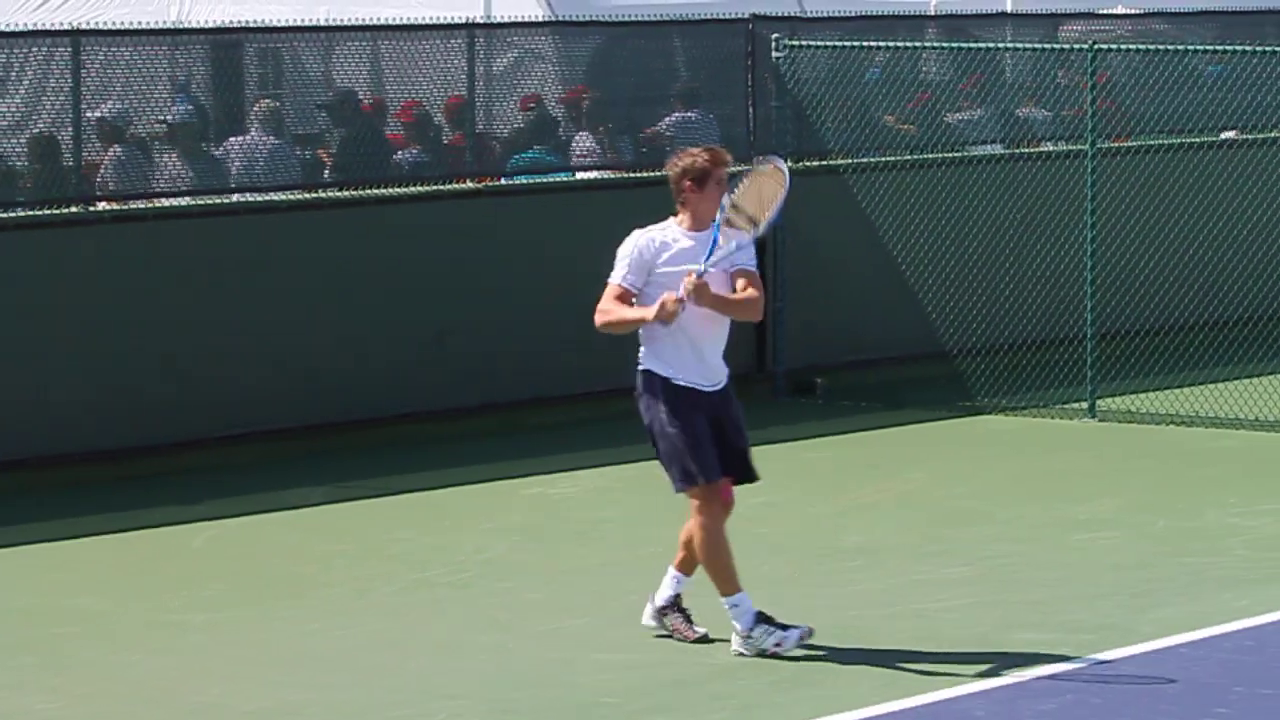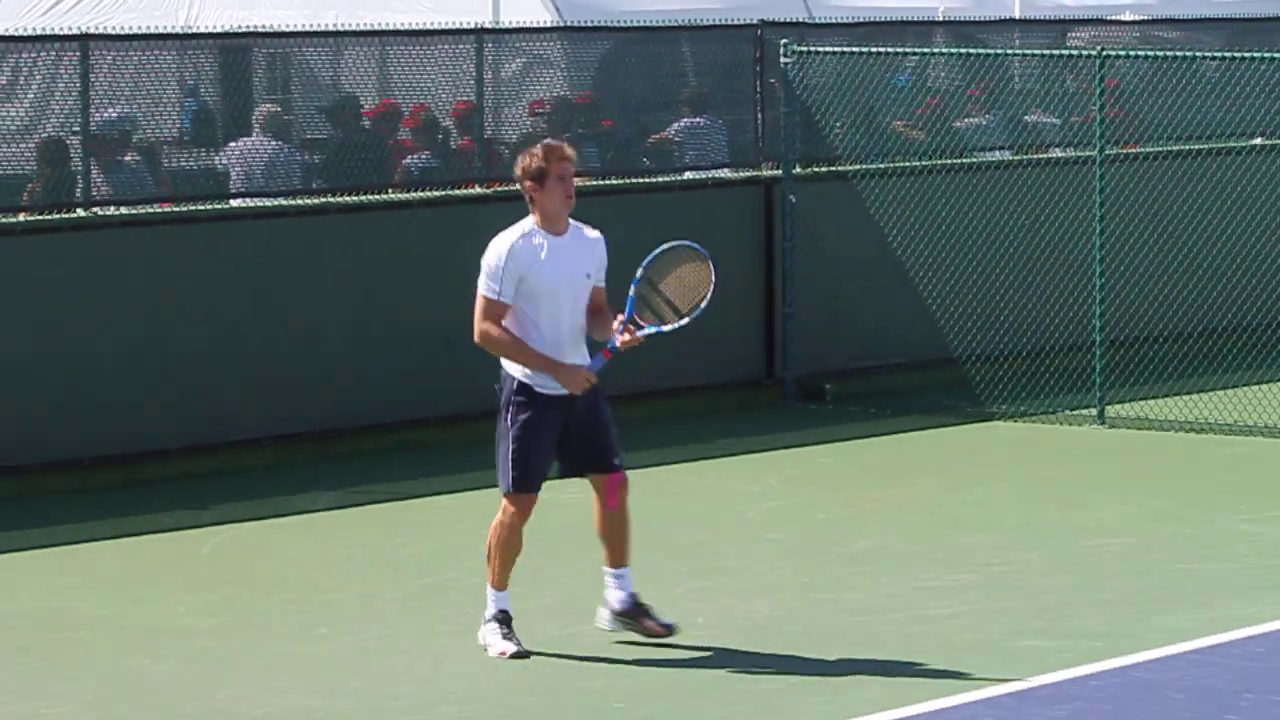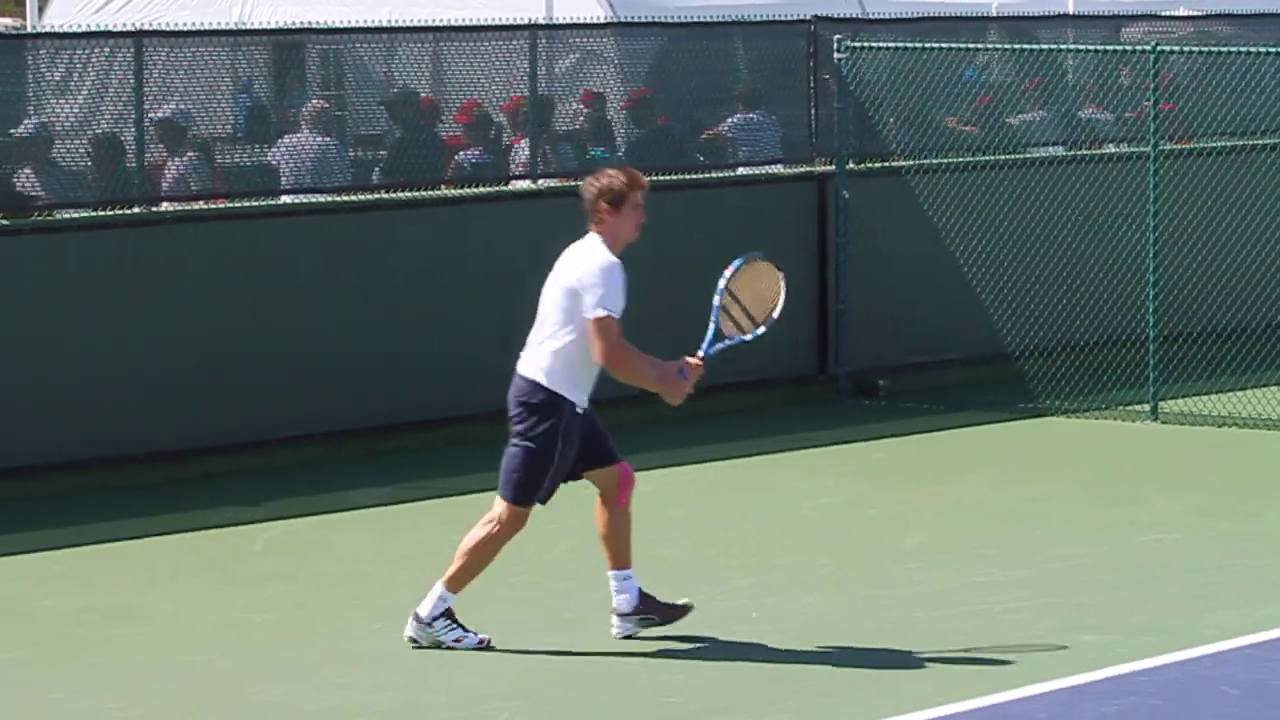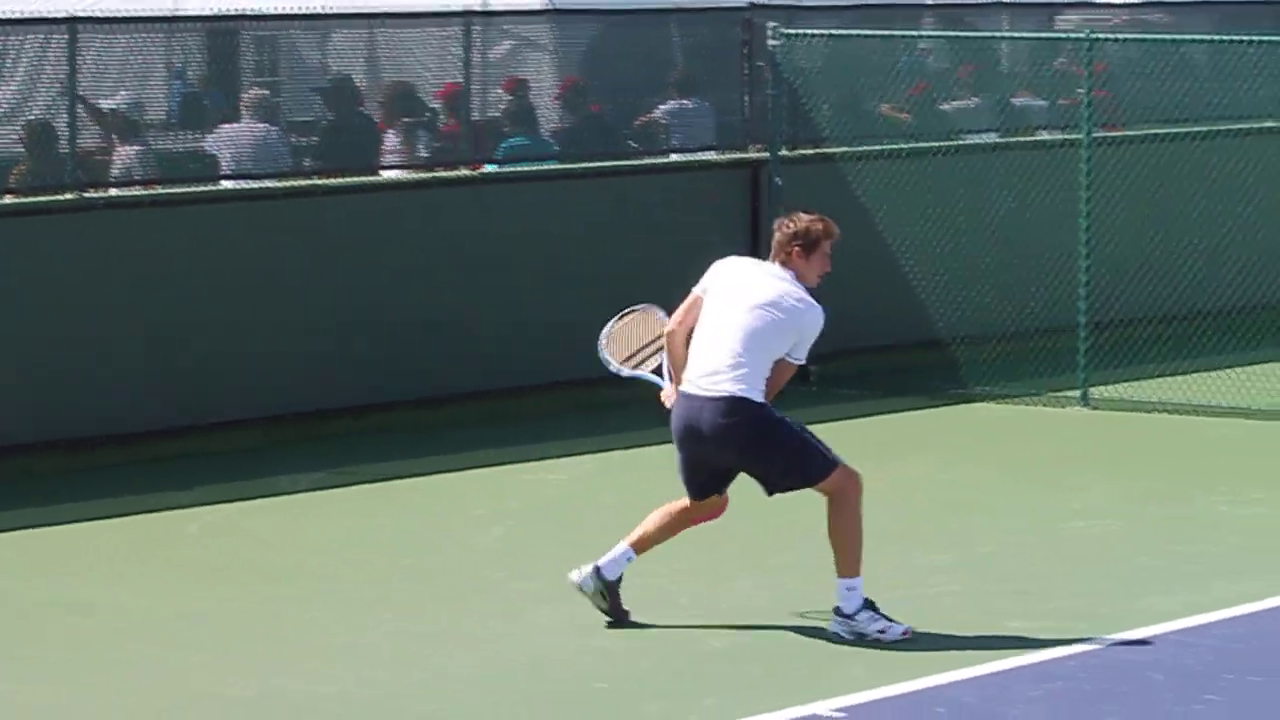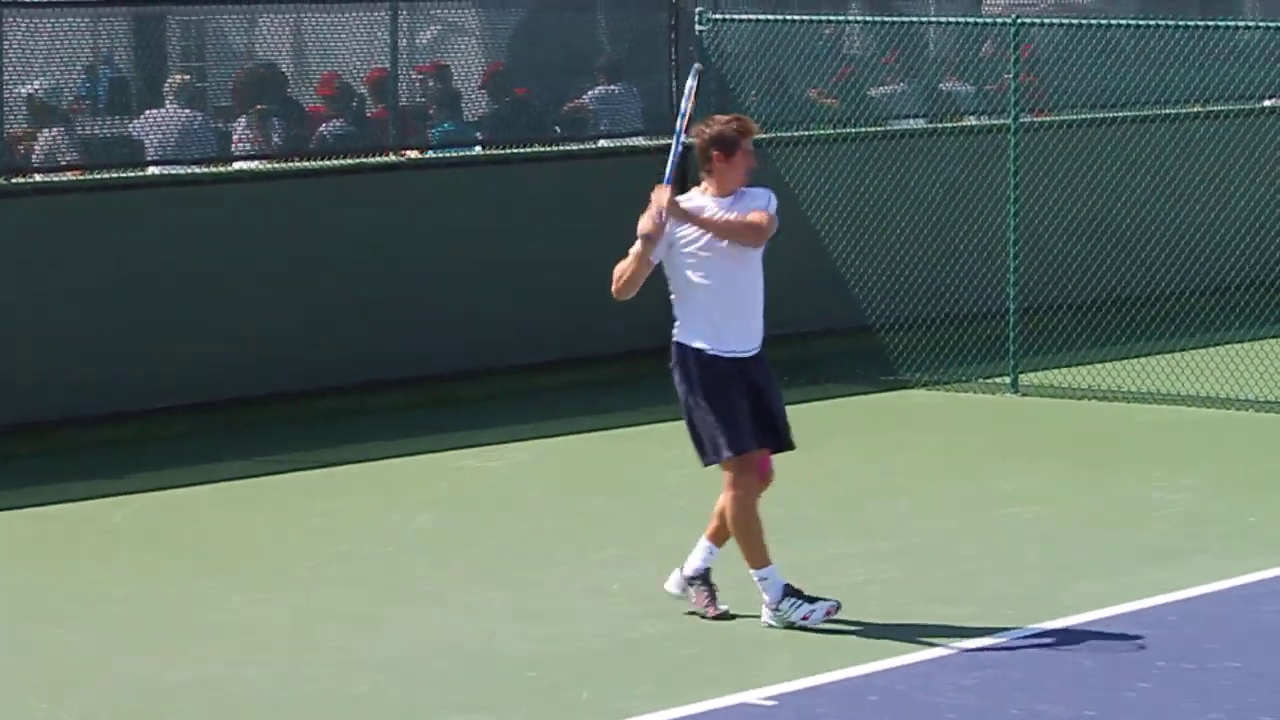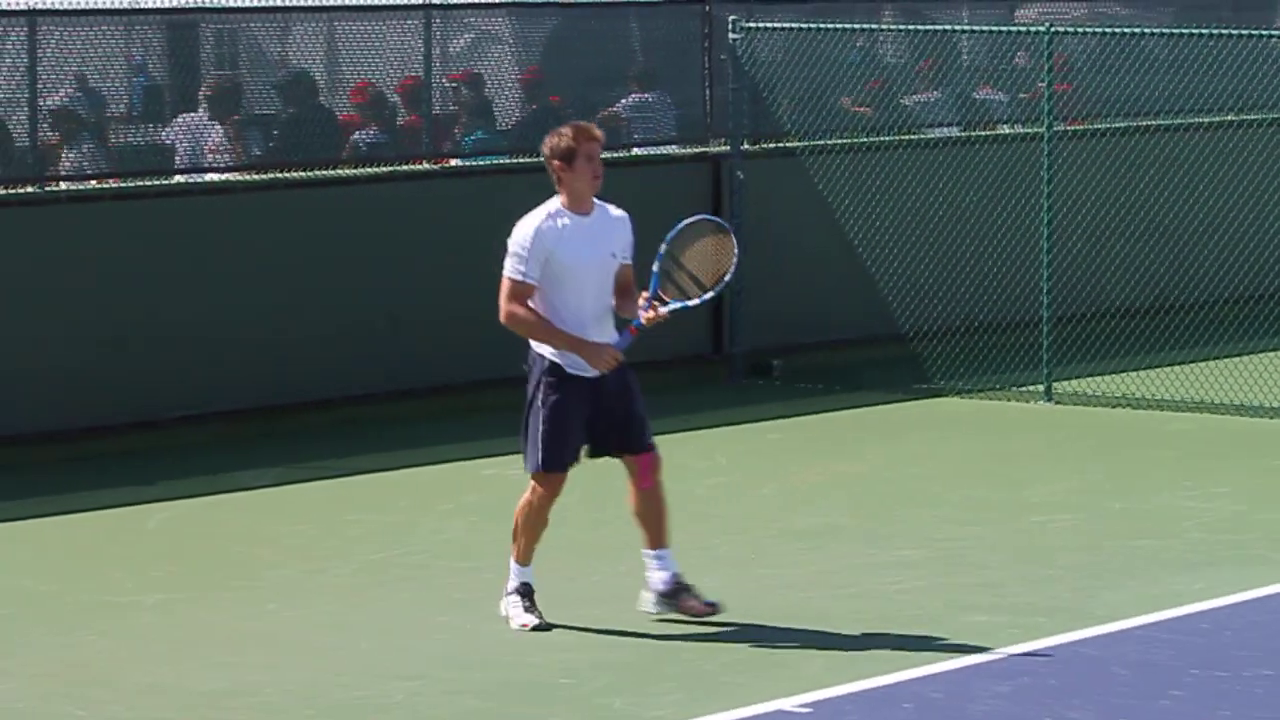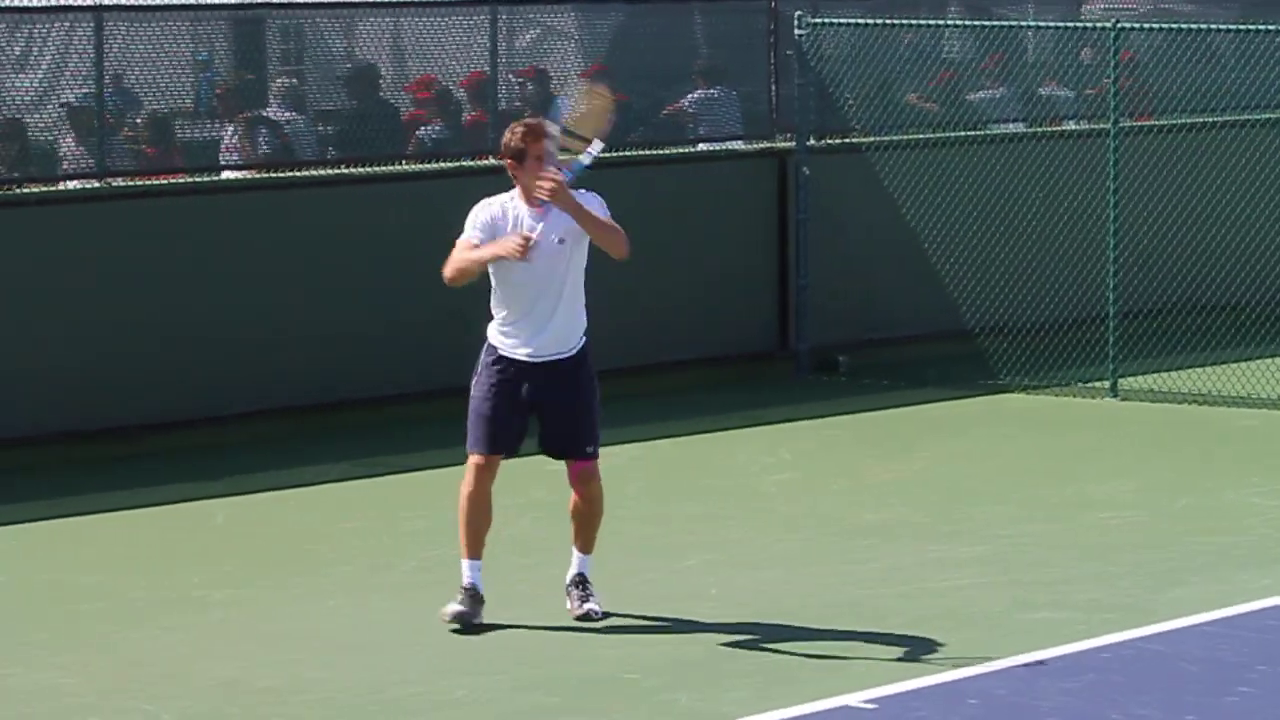
dt=0.7s
person 1, frame 1
left shoulder: (736, 244)
right shoulder: (645, 244)
left elbow: (752, 306)
right elbow: (606, 315)
left wrist: (710, 299)
right wrist: (650, 312)
left hip: (715, 388)
right hip: (666, 388)
left knee: (720, 501)
right knee: (706, 499)
left ankle: (665, 602)
right ankle: (747, 626)
person 1, frame 2
left shoulder: (591, 242)
right shoulder: (510, 249)
right elbow: (485, 330)
left wrist: (614, 329)
right wrist: (556, 368)
left hip: (579, 387)
right hip: (530, 391)
left knee: (613, 487)
right knee: (517, 506)
left ankle: (620, 601)
right ankle: (495, 615)
person 1, frame 3
left shoulder: (595, 259)
right shoulder: (601, 267)
left elbow: (612, 348)
right elbow: (608, 356)
left wrist: (671, 367)
right wrist: (666, 386)
left hip: (563, 398)
right hip: (546, 399)
left knee: (618, 479)
right knee: (511, 514)
left ankle: (629, 604)
right ankle: (431, 614)
person 1, frame 4
left shoulder: (726, 268)
right shoulder: (808, 312)
left elbow: (676, 330)
right elbow: (770, 387)
left hip: (688, 411)
right hip: (735, 414)
left knee: (704, 504)
right knee: (846, 486)
left ankle: (603, 573)
right ankle: (852, 608)
person 1, frame 5
left shoulder: (760, 200)
right shoulder: (669, 217)
left elbow: (757, 232)
right elbow: (621, 288)
left wrist: (690, 214)
right wrist: (645, 242)
left hip: (750, 357)
right hip: (699, 359)
left knee: (759, 474)
right knee: (741, 474)
left ankle: (693, 572)
right ankle: (777, 597)
person 1, frame 6
left shoulder: (617, 222)
right shoulder: (536, 230)
right elbow: (511, 310)
left wrist: (642, 309)
right wrist: (582, 347)
left hip: (609, 365)
right hip: (559, 370)
left knee: (645, 468)
right knee: (546, 485)
left ankle: (664, 583)
right ankle: (518, 587)
person 1, frame 7
left shoulder: (583, 206)
right shoulder: (493, 210)
left elbow: (620, 248)
right elbow: (453, 272)
left wrist: (568, 201)
right wrist: (493, 251)
left hip: (568, 359)
right hip: (505, 355)
left knee: (585, 476)
right knee: (480, 466)
left ankle: (579, 575)
right ankle: (473, 586)
